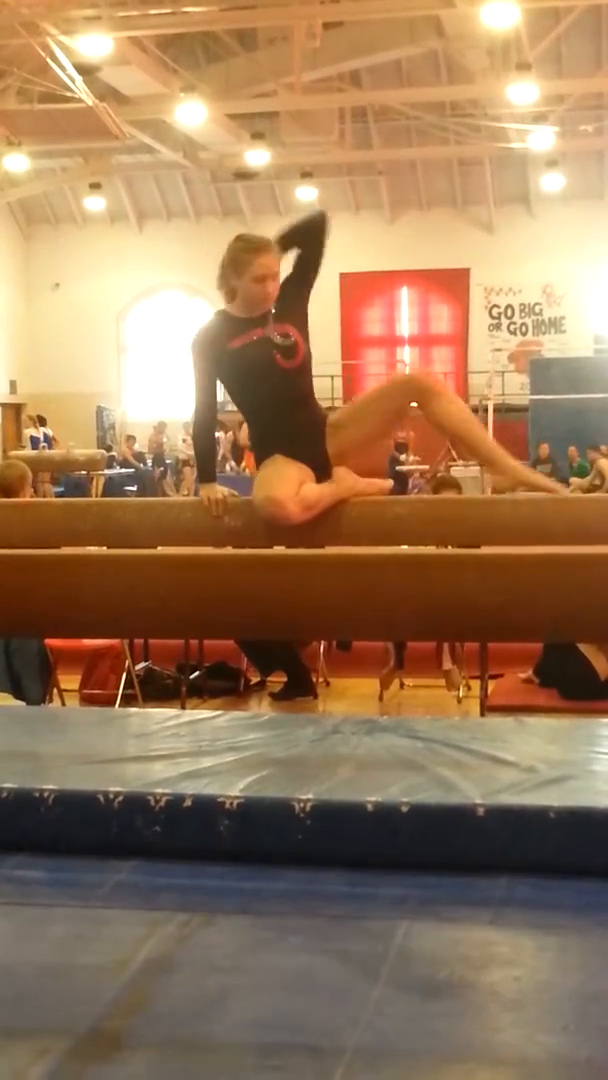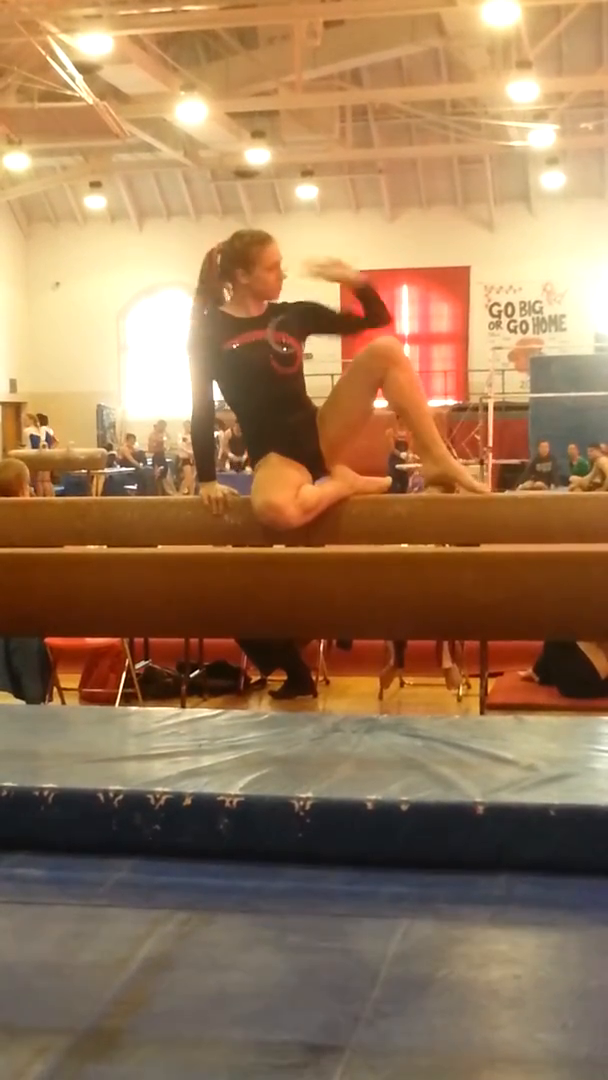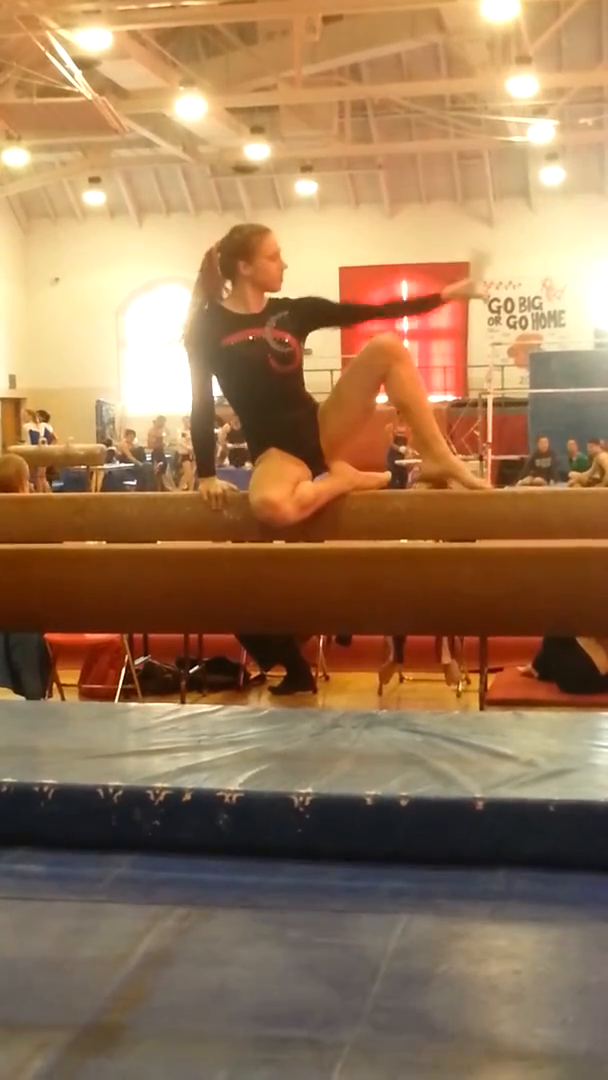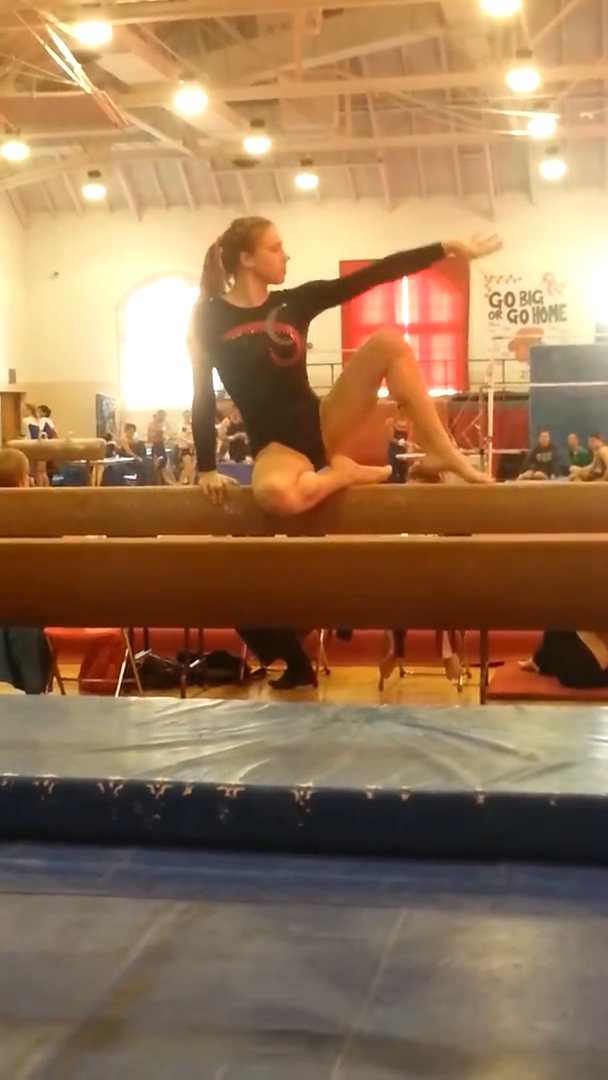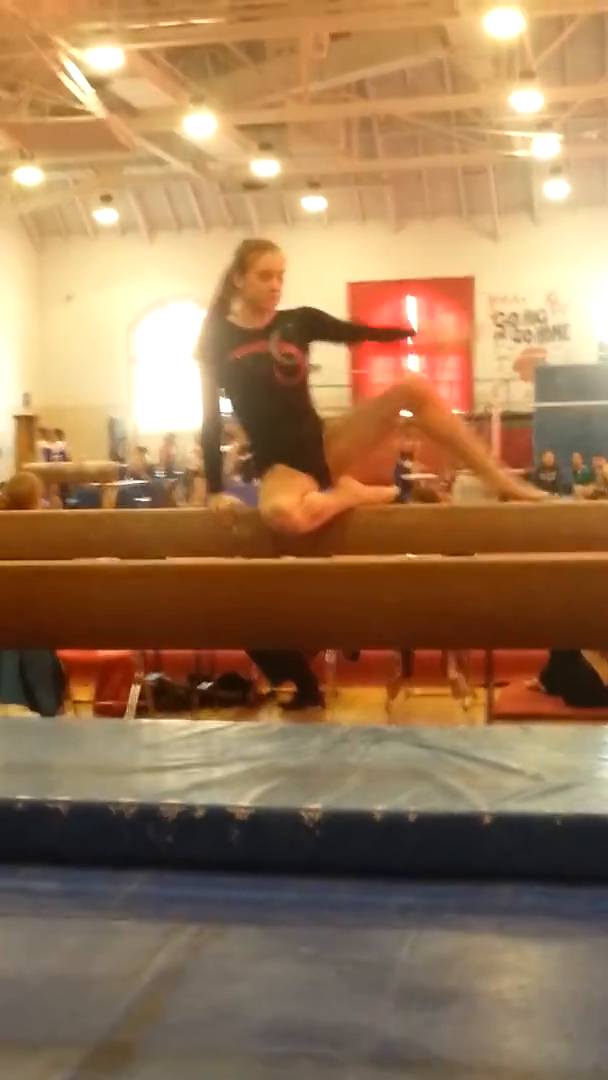
dt=0.2s
person 1, frame 1
left shoulder: (288, 301)
right shoulder: (211, 335)
left elbow: (318, 224)
right elbow: (204, 411)
left wrist: (272, 249)
right wrist: (207, 480)
left hip: (323, 434)
right hip: (280, 454)
left knee: (419, 381)
right knee: (277, 504)
left ankle: (514, 472)
right ankle: (346, 485)
person 1, frame 2
left shoulder: (291, 316)
right shoulder: (208, 332)
left elbow: (377, 319)
right elbow: (202, 408)
left wrist: (354, 280)
right wrist: (207, 479)
left hip: (320, 433)
right hip: (274, 453)
left knee: (384, 347)
right knee: (275, 509)
left ankle: (440, 461)
right ankle: (348, 483)
person 1, frame 3
left shoulder: (293, 311)
right shoulder: (208, 327)
left elbow: (371, 313)
right elbow: (201, 403)
left wrist: (444, 295)
right wrist: (206, 475)
left hip: (321, 429)
right hip: (275, 450)
left knee: (387, 345)
right knee: (271, 506)
left ankle: (439, 458)
right ankle: (346, 479)
person 1, frame 4
left shoulder: (295, 301)
right shoulder: (212, 319)
left elbow: (367, 277)
right elbow: (203, 396)
left wrist: (446, 249)
right wrist: (207, 469)
left hip: (322, 424)
right hip: (276, 445)
left knee: (389, 340)
right knee: (276, 494)
left ankle: (443, 453)
right ankle: (346, 473)
person 1, frame 5
left shoulder: (297, 322)
right shoulder: (217, 339)
left elbow: (357, 333)
right elbow: (210, 417)
left wrist: (415, 334)
right wrist: (216, 490)
left hip: (326, 446)
right hip: (281, 466)
left knee: (414, 388)
right knee: (282, 514)
left ankle: (498, 478)
right ankle: (351, 494)
